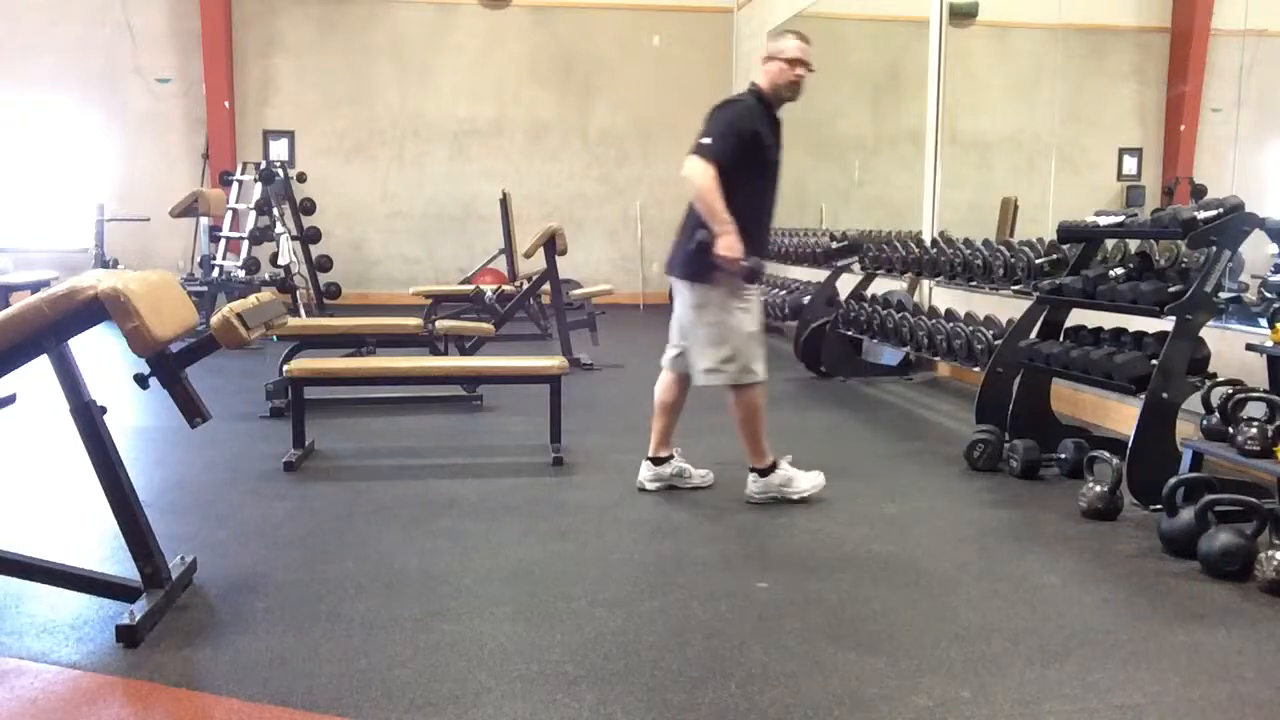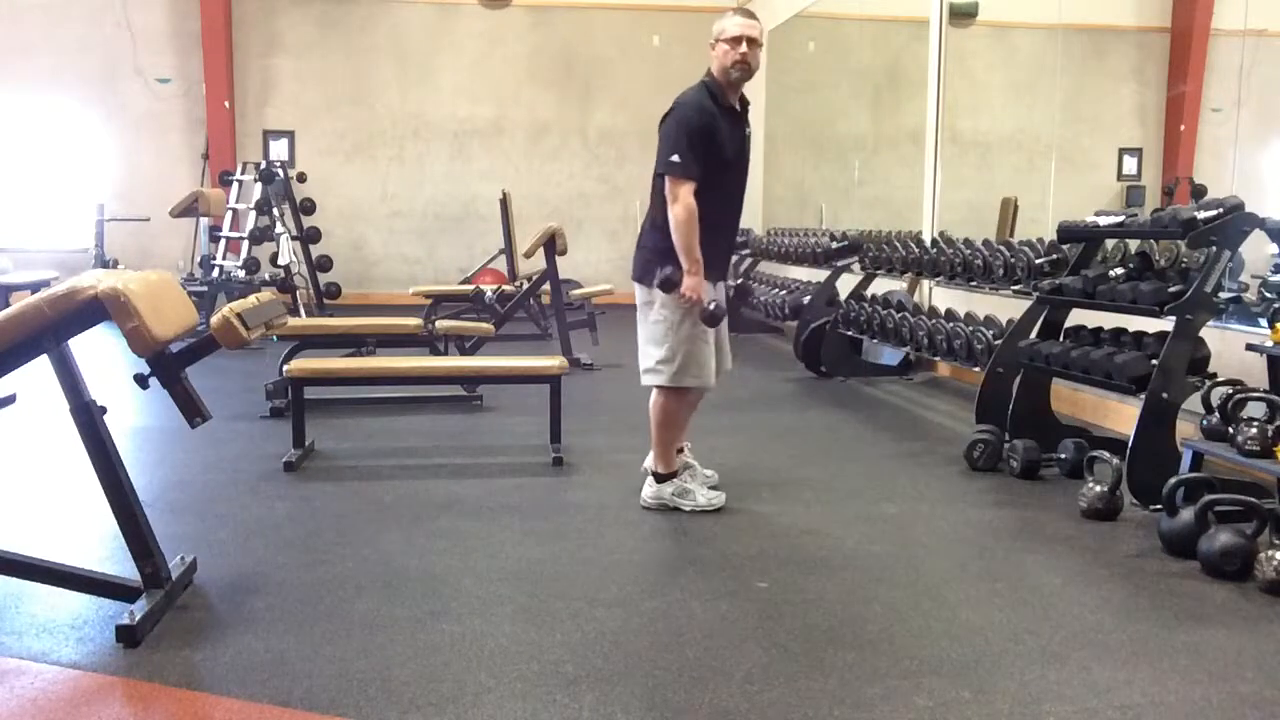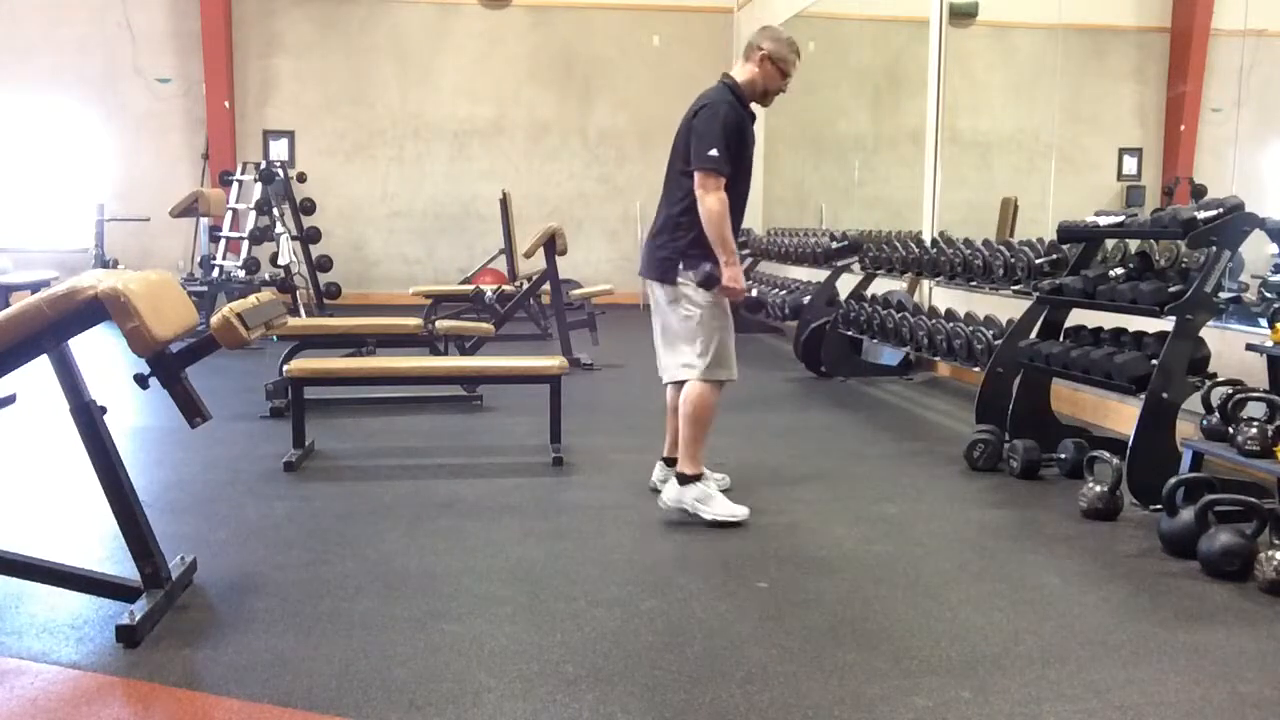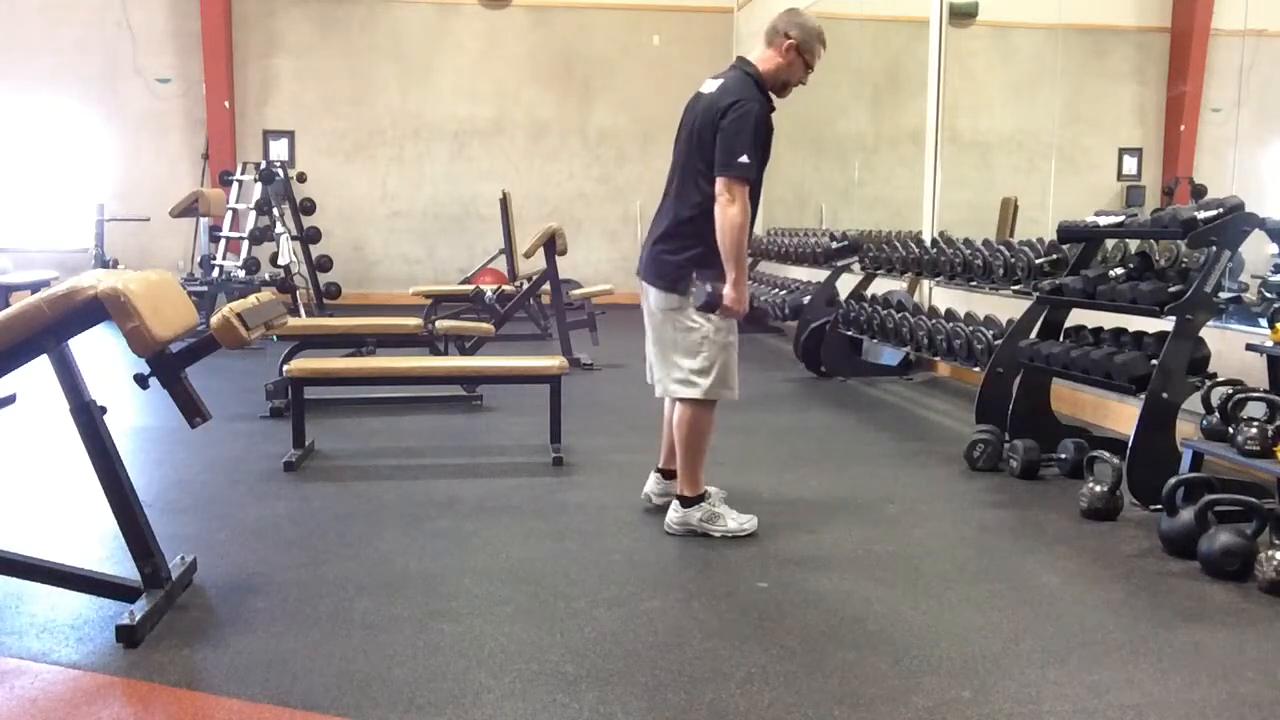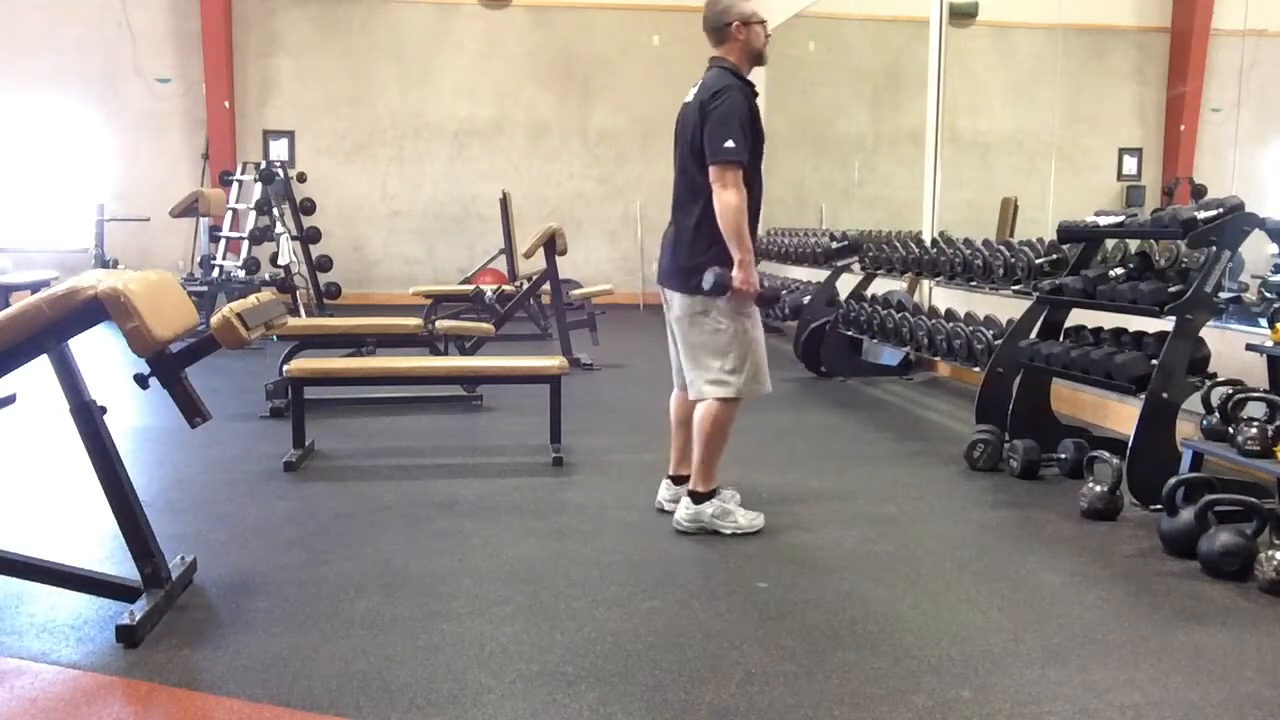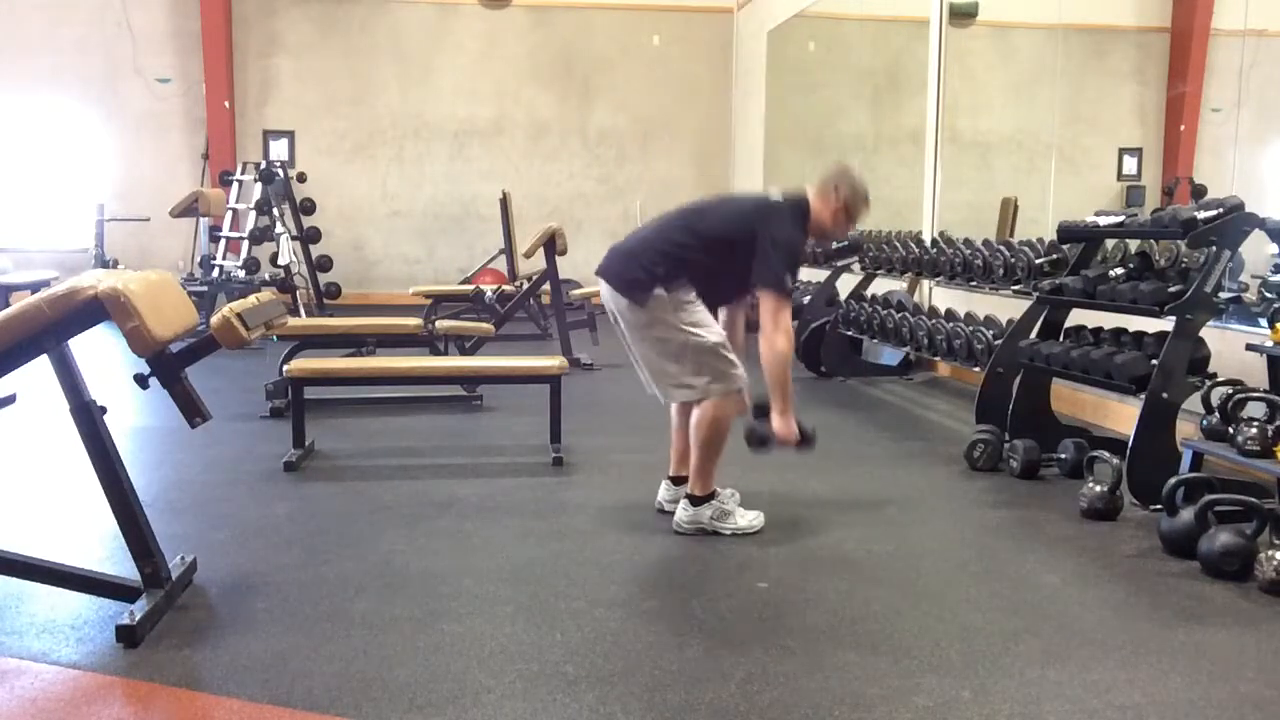
dt=0.7s
person 1, frame 1
left shoulder: (764, 121)
right shoulder: (739, 111)
right elbow: (697, 169)
right wrist: (726, 234)
left hip: (701, 263)
right hip: (717, 265)
left knee: (683, 363)
right knee: (743, 371)
left ankle: (659, 461)
right ankle: (767, 472)
person 1, frame 2
left shoulder: (738, 111)
right shoulder: (692, 111)
right elbow: (678, 196)
right wrist: (690, 271)
left hip: (708, 268)
right hip: (675, 269)
left knee: (702, 371)
right knee: (676, 374)
left ankle: (672, 453)
right ankle: (663, 479)
person 1, frame 3
left shoulder: (730, 109)
right shoulder: (719, 108)
right elbow: (708, 191)
left wrist: (722, 261)
right wrist: (730, 263)
left hip: (681, 258)
right hip: (688, 262)
left knee: (686, 367)
right knee: (704, 370)
left ankle: (673, 463)
right ankle: (688, 483)
person 1, frame 4
left shoulder: (721, 86)
right shoulder: (747, 104)
right elbow: (729, 199)
right wrist: (736, 280)
left hip: (666, 257)
right hip: (693, 268)
left knee: (682, 381)
right knee: (700, 386)
left ankle: (667, 476)
right ankle: (689, 503)
person 1, frame 5
left shoulder: (705, 90)
right shoulder: (730, 94)
right elbow: (726, 186)
right wrist: (744, 263)
left hip: (683, 263)
right hip: (712, 269)
left knee: (693, 381)
right knee: (724, 385)
left ankle: (678, 483)
right ankle: (700, 501)
person 1, frame 6
left shoulder: (771, 213)
right shoulder: (784, 229)
left elbow: (733, 304)
right elbow: (775, 330)
left wrist: (733, 376)
right wrist: (782, 414)
left hip: (627, 275)
right hip: (647, 284)
left knee: (697, 379)
right knee: (718, 387)
left ankle: (677, 484)
right ankle: (699, 505)
